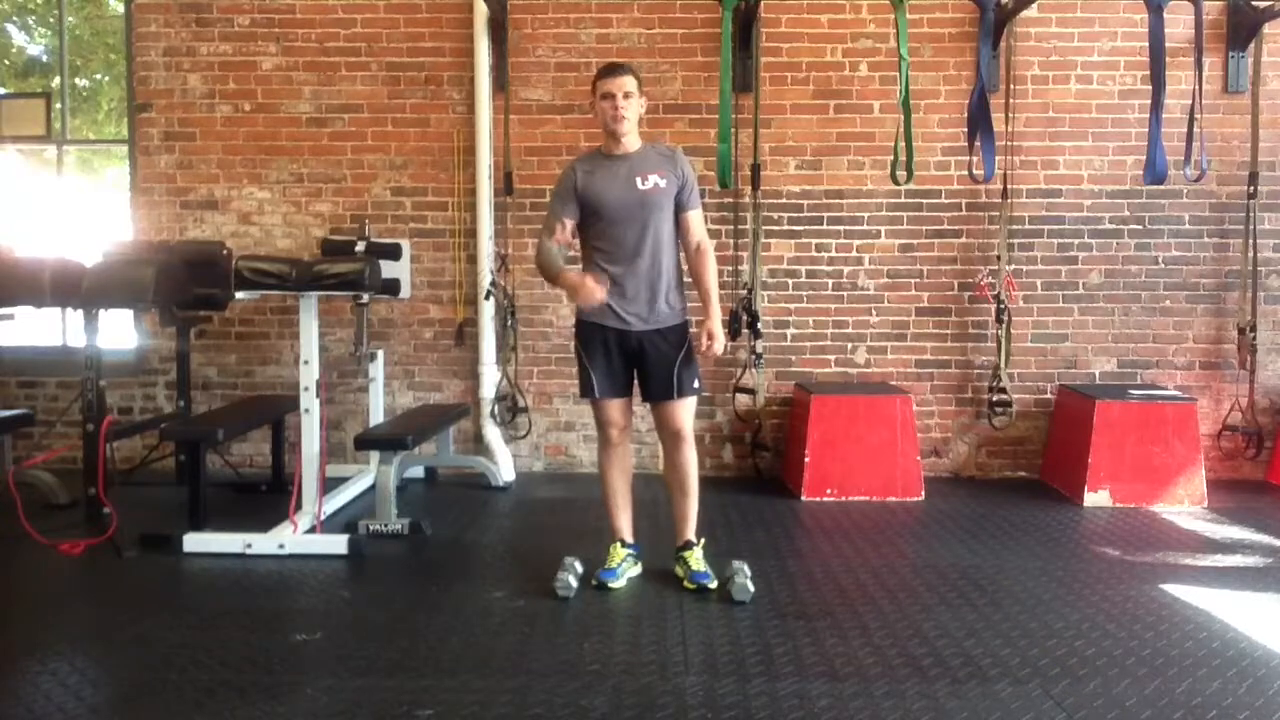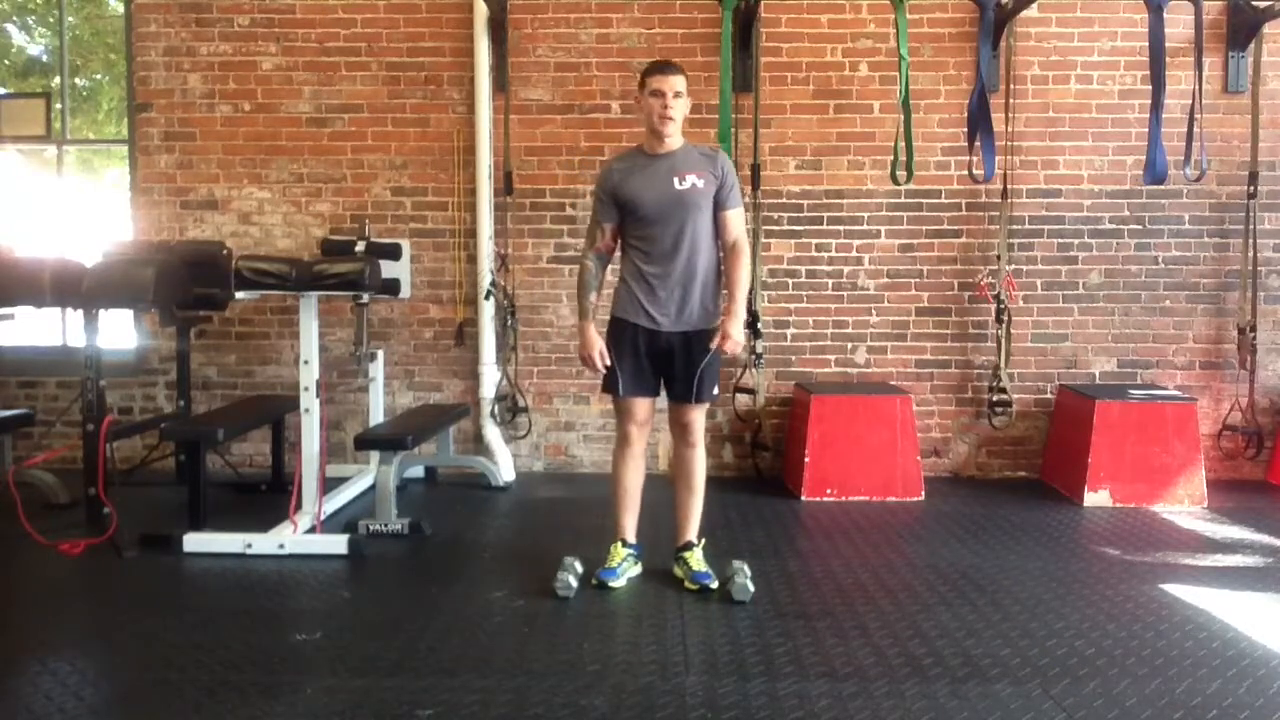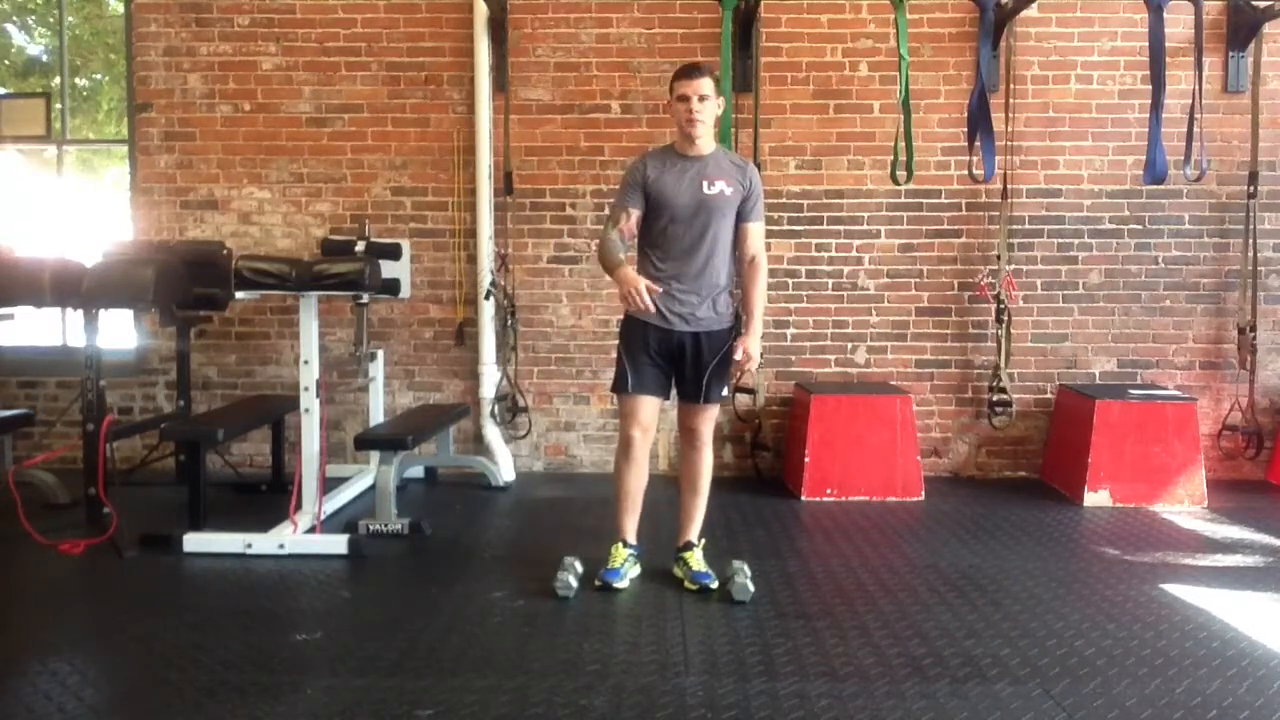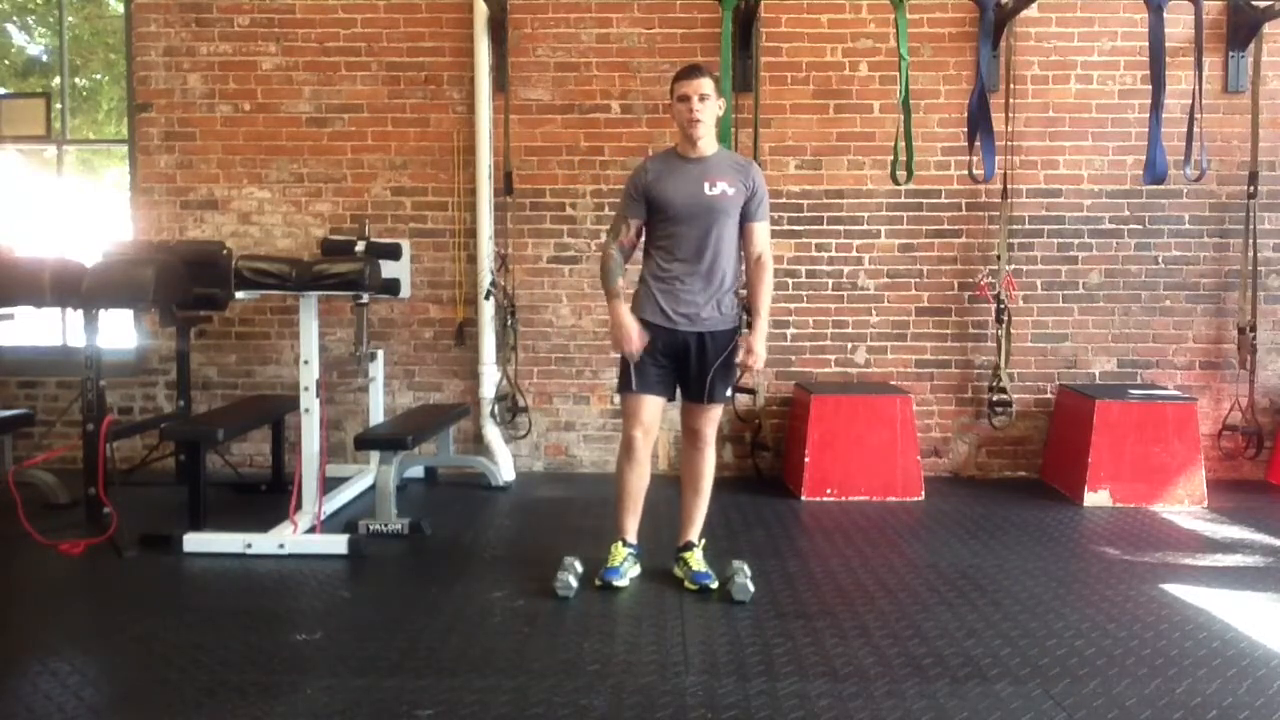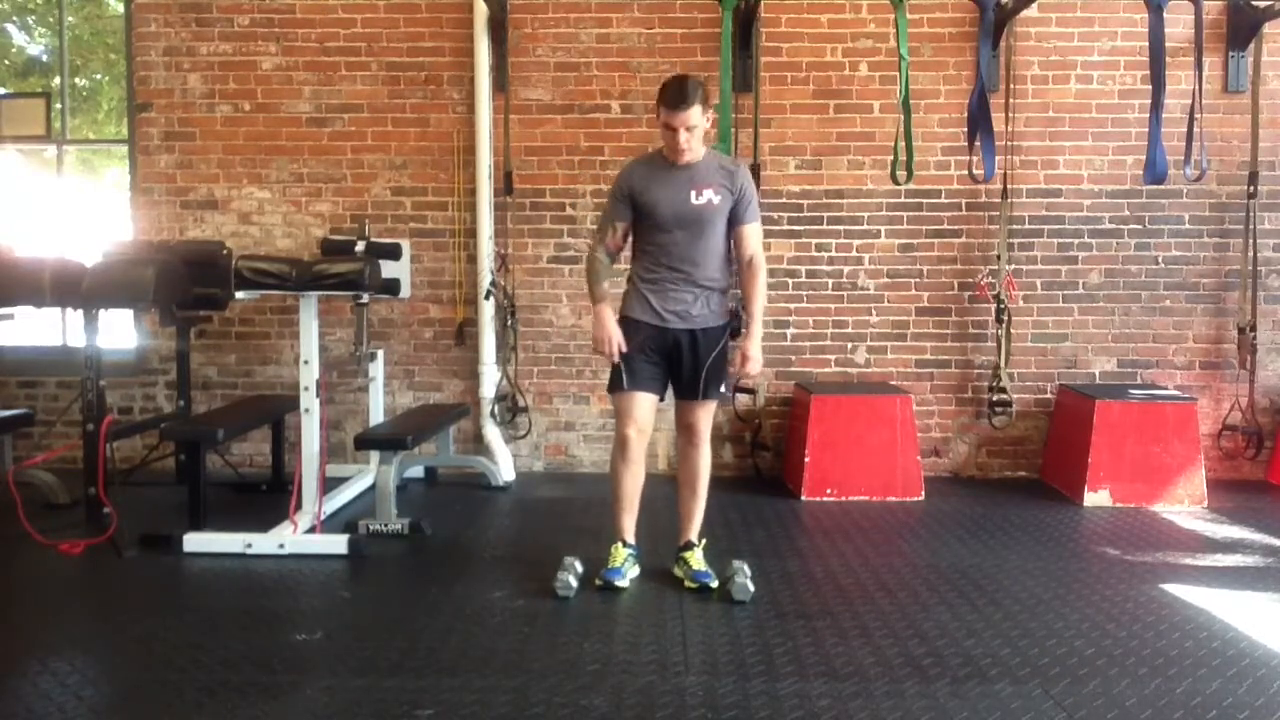
dt=1s
person 1, frame 1
left shoulder: (673, 164)
right shoulder: (579, 174)
left elbow: (697, 244)
right elbow: (548, 249)
left wrist: (712, 313)
right wrist: (570, 279)
left hip: (666, 322)
right hip: (602, 326)
left knee: (678, 432)
right knee: (613, 431)
left ankle: (688, 547)
right ankle: (624, 547)
person 1, frame 2
left shoulder: (714, 165)
right shoulder: (617, 173)
left elbow: (736, 244)
right elbow: (596, 254)
left wrist: (735, 314)
right wrist: (586, 324)
left hip: (696, 325)
right hip: (633, 323)
left knee: (689, 431)
right knee: (632, 429)
left ankle: (688, 548)
right ankle: (626, 547)
person 1, frame 3
left shoulder: (741, 174)
right shoulder: (646, 169)
left elbow: (752, 257)
right elbow: (614, 235)
left wrist: (752, 328)
right wrist: (622, 271)
left hip: (711, 326)
right hip: (649, 322)
left knee: (698, 434)
right knee: (635, 433)
left ankle: (689, 549)
right ankle: (626, 547)
person 1, frame 4
left shoulder: (745, 174)
right shoulder: (648, 174)
left elbow: (759, 257)
right elbow: (617, 248)
left wrist: (758, 328)
right wrist: (618, 310)
left hip: (715, 328)
right hip: (652, 324)
left knee: (701, 434)
right knee: (638, 433)
left ankle: (689, 548)
right ankle: (626, 547)
person 1, frame 5
left shoulder: (733, 176)
right shoulder: (634, 175)
left elbow: (751, 259)
right elbow: (604, 249)
left wrist: (753, 333)
right wrist: (602, 310)
left hip: (706, 324)
right hip: (643, 322)
left knee: (696, 431)
right knee: (631, 431)
left ankle: (690, 548)
right ankle: (625, 548)
